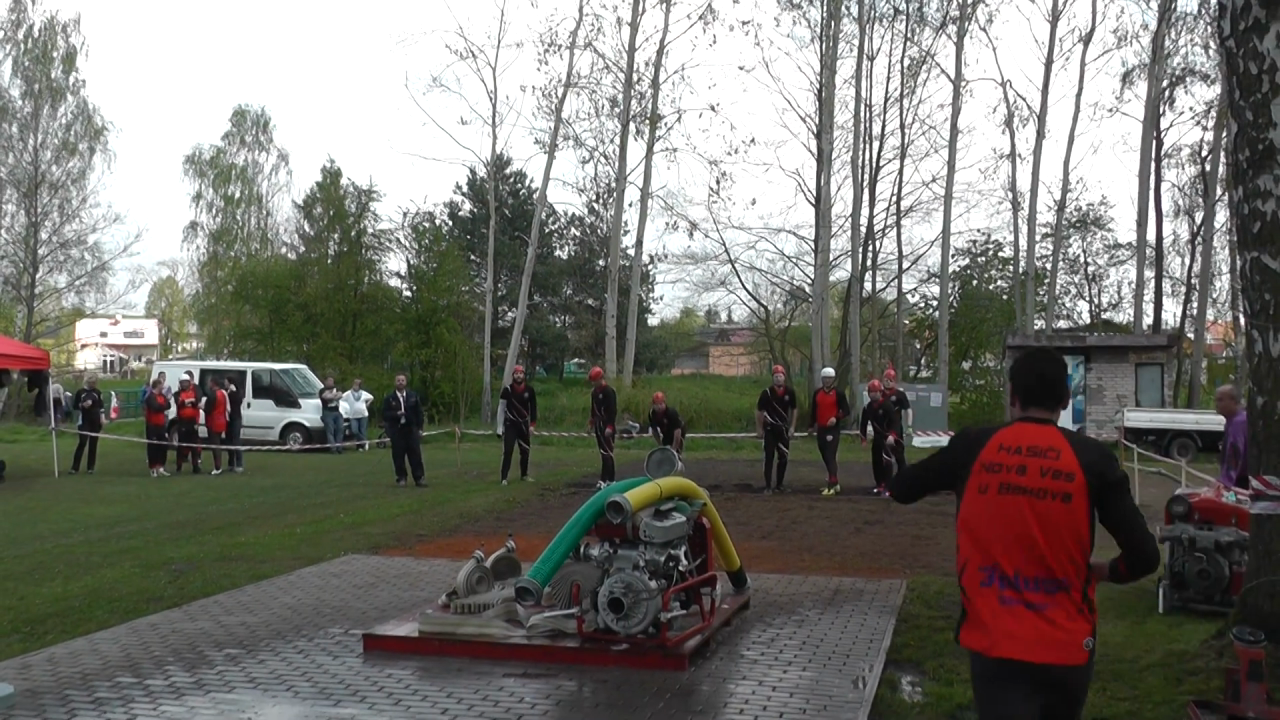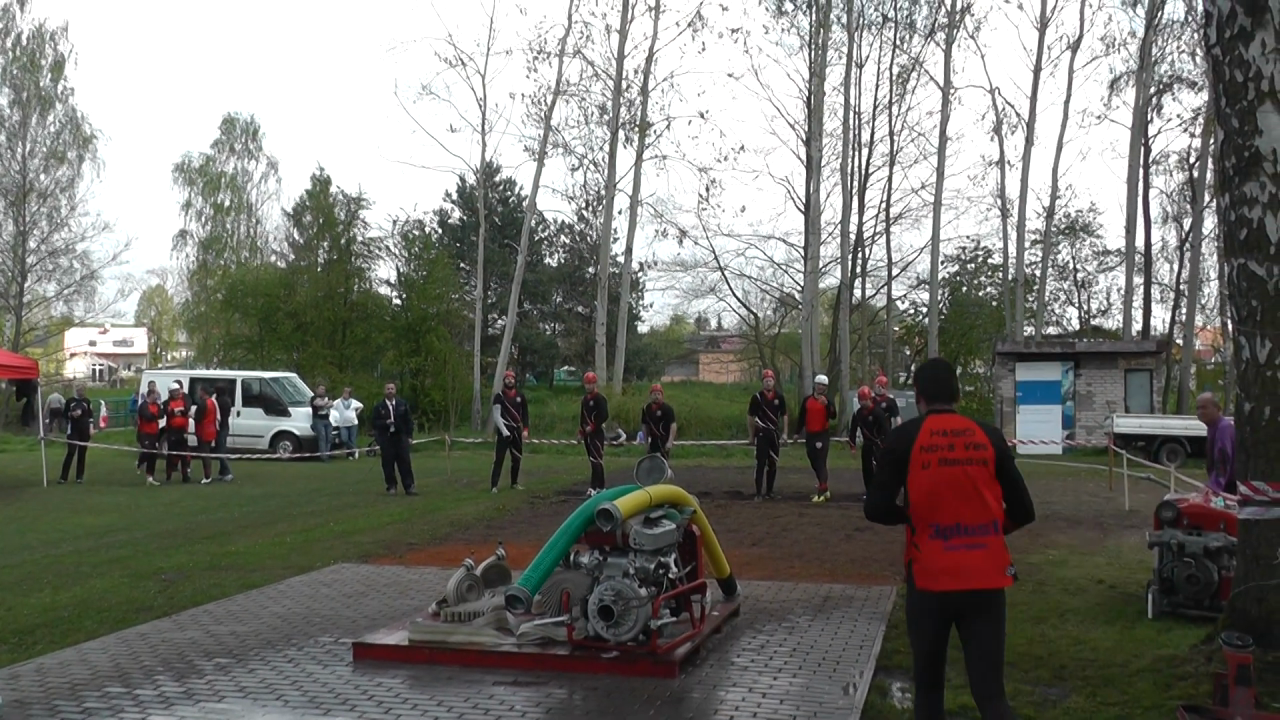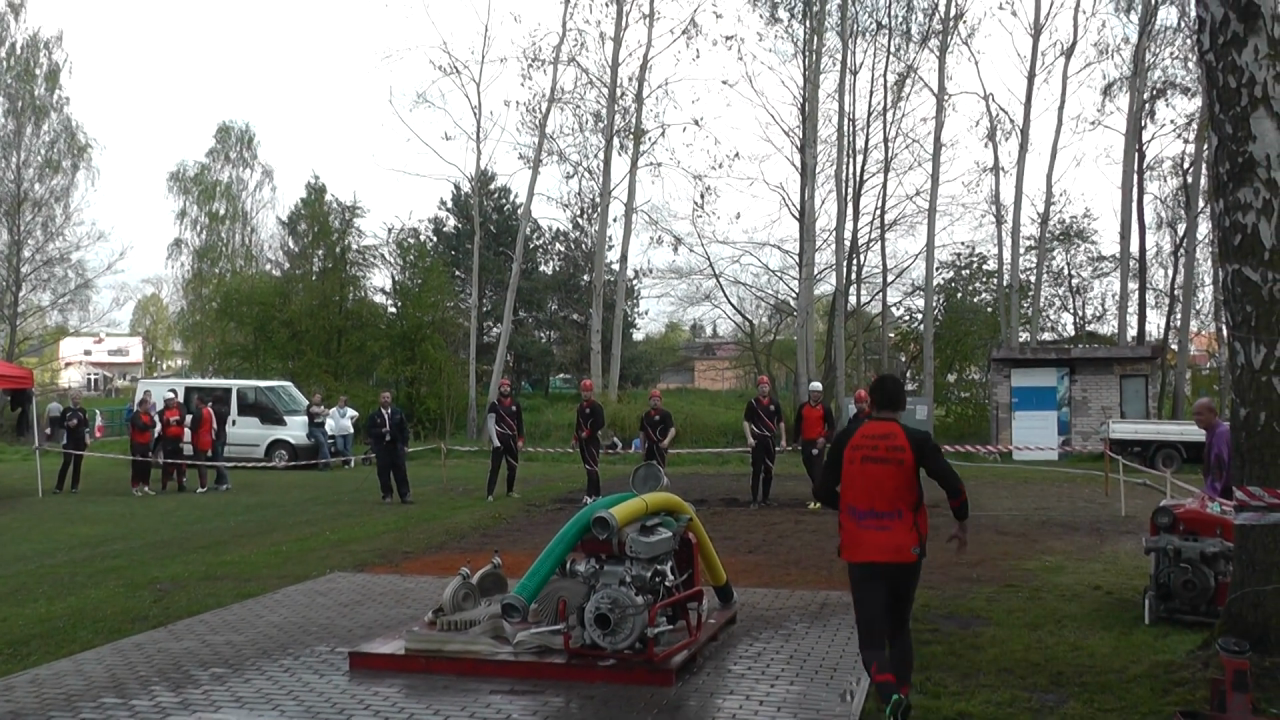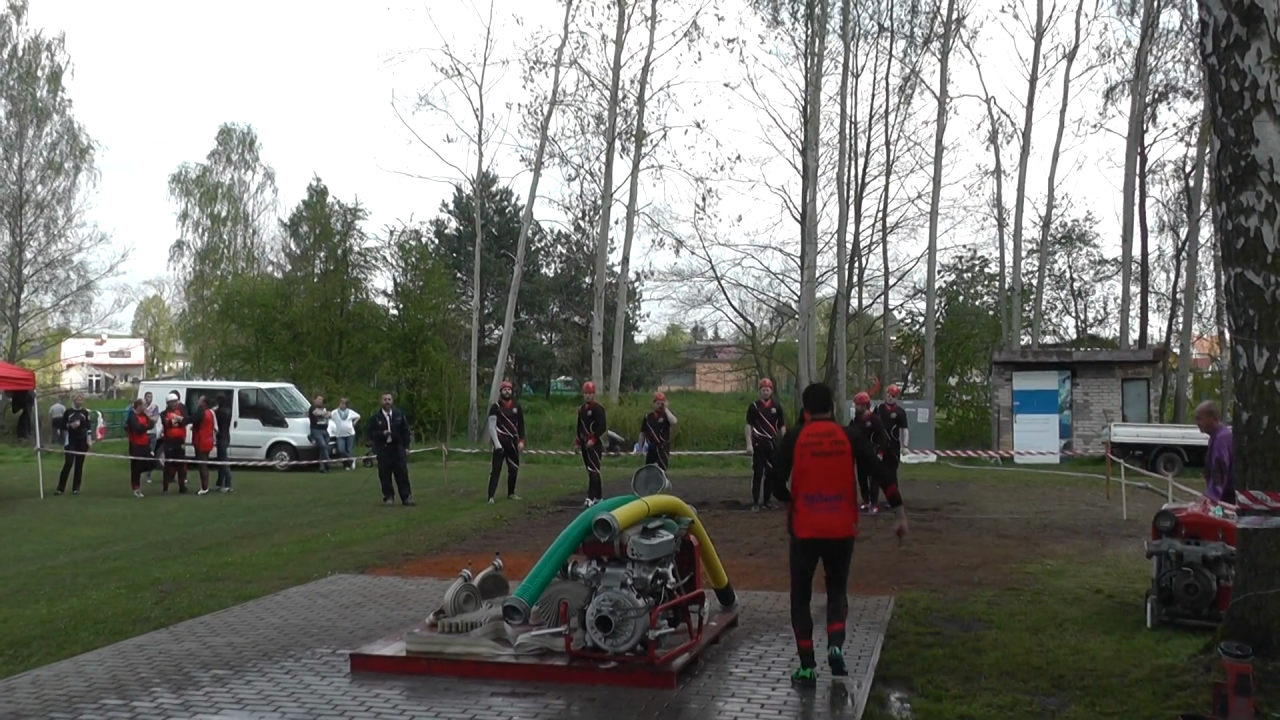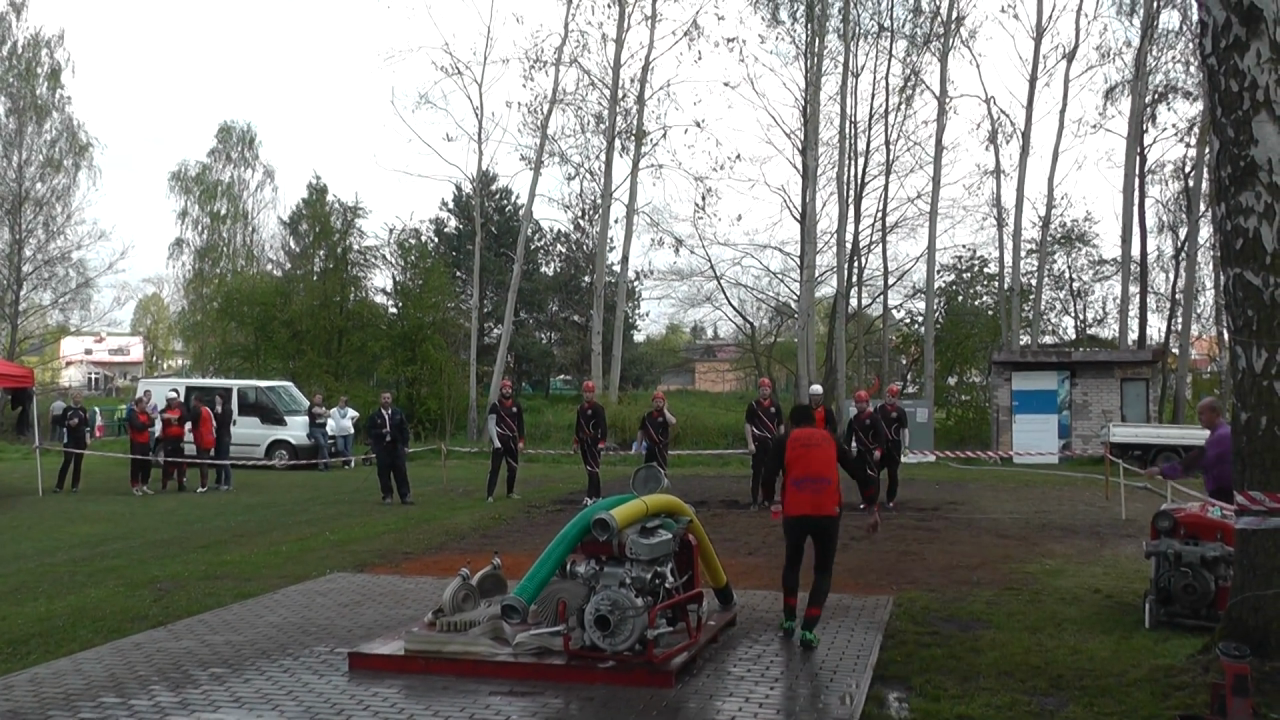
dt=0.5s
person 1, frame 1
left shoulder: (972, 448)
right shoulder: (1093, 458)
left elbow: (901, 489)
right elbow: (1144, 556)
left wrist: (949, 479)
right wrist: (1106, 571)
left hip: (998, 647)
right hip: (1069, 650)
person 1, frame 2
left shoulder: (905, 437)
right shoulder: (989, 437)
left elbow: (876, 508)
right elbow: (1023, 511)
left hip: (928, 579)
right hip: (986, 579)
left knee: (927, 678)
person 1, frame 3
left shoulder: (847, 439)
right shoulder: (917, 440)
left elbow: (823, 492)
right elbow: (952, 485)
right wrist: (962, 525)
left hip: (861, 553)
right hip: (905, 552)
left knee: (872, 638)
right knee: (899, 629)
person 1, frame 4
left shoulder: (793, 438)
right shoulder: (851, 437)
left elbow: (775, 482)
right elbow: (881, 473)
right wrist: (899, 513)
left hip: (804, 529)
right hip: (842, 529)
left knee: (800, 597)
right knee: (837, 592)
left ankle: (807, 668)
right ankle: (836, 648)
person 1, frame 5
left shoulder: (785, 440)
right shoulder: (830, 440)
left elbow: (769, 475)
right elbow: (858, 472)
right wrist: (873, 510)
left hip: (795, 513)
right hip: (828, 513)
left knee: (792, 565)
right knee: (823, 572)
left ankle: (789, 621)
right ankle: (808, 631)
